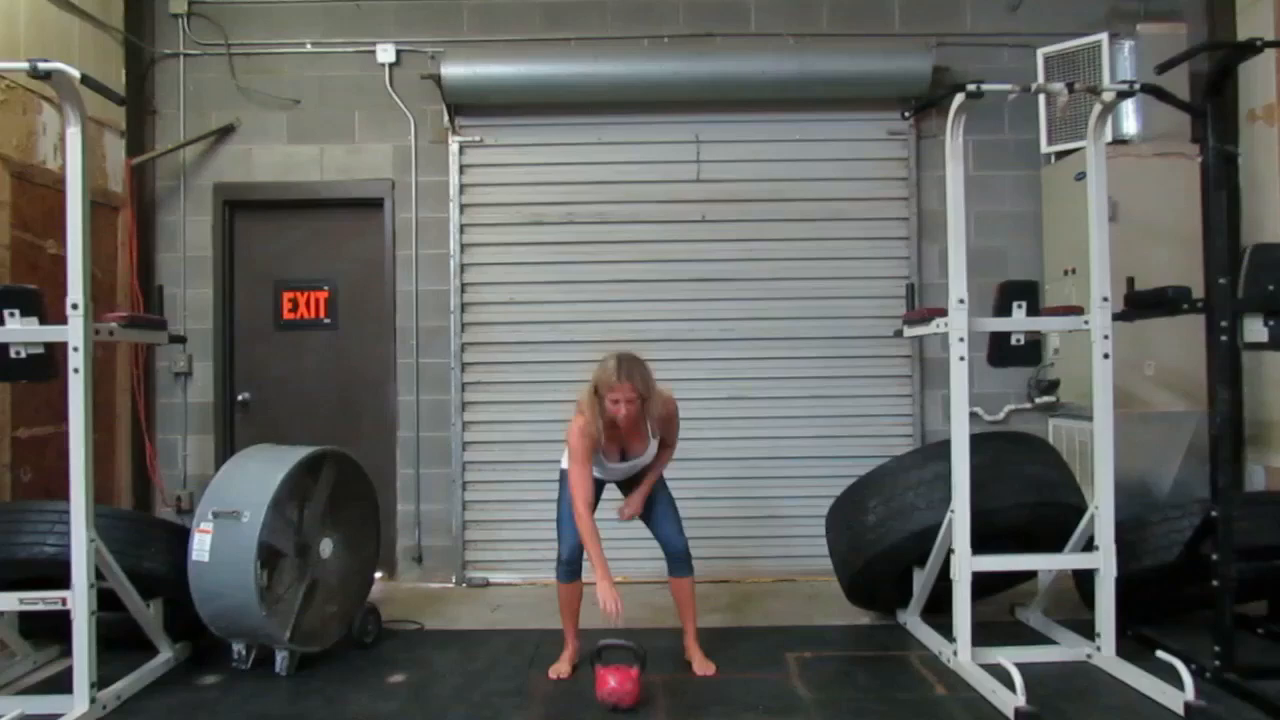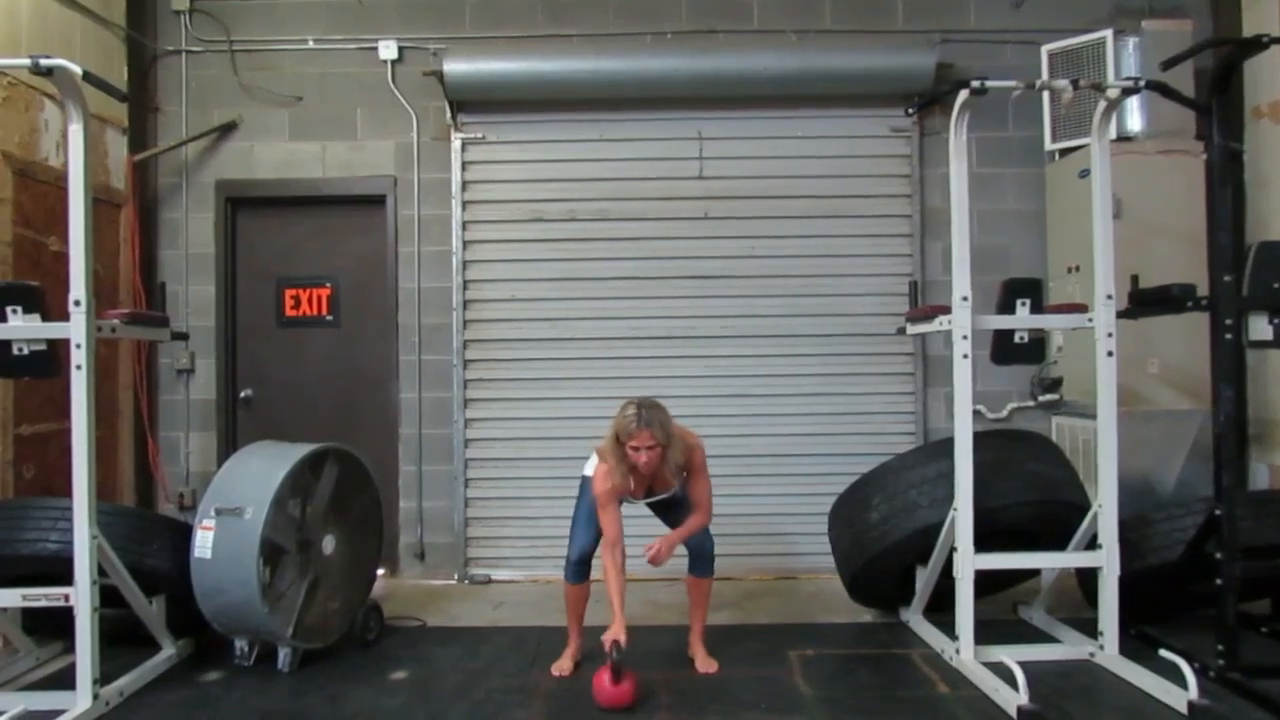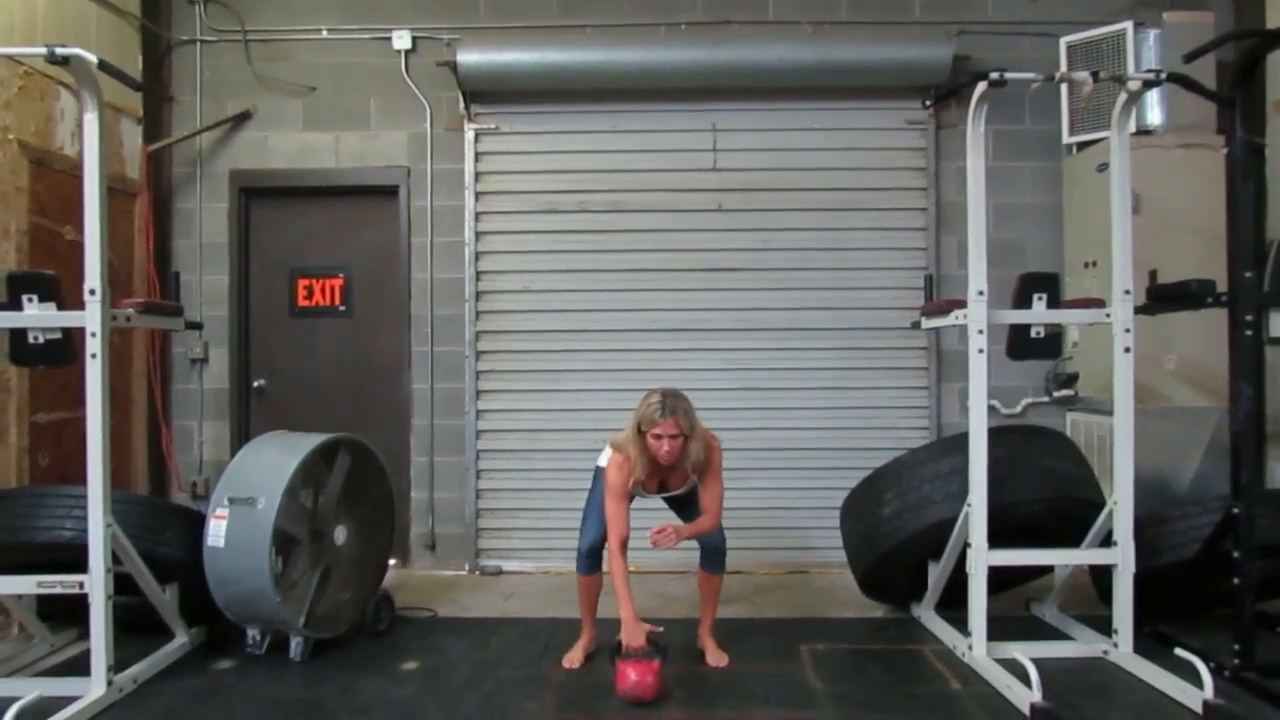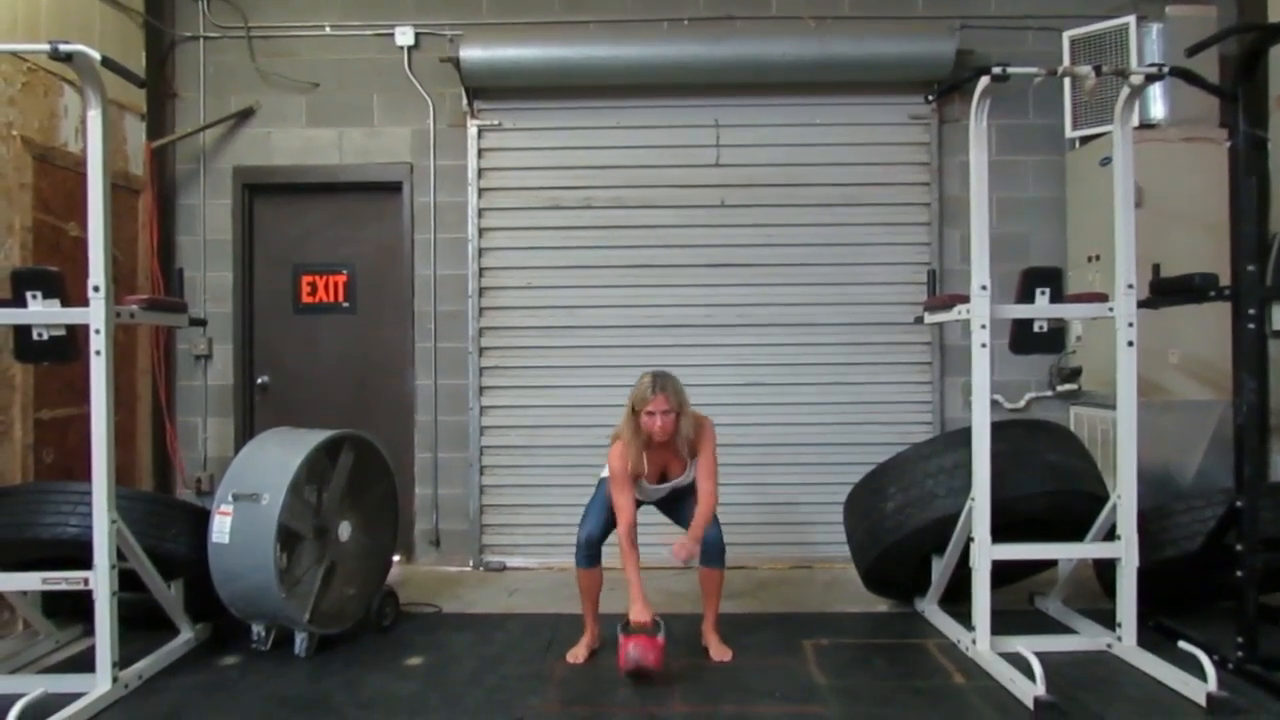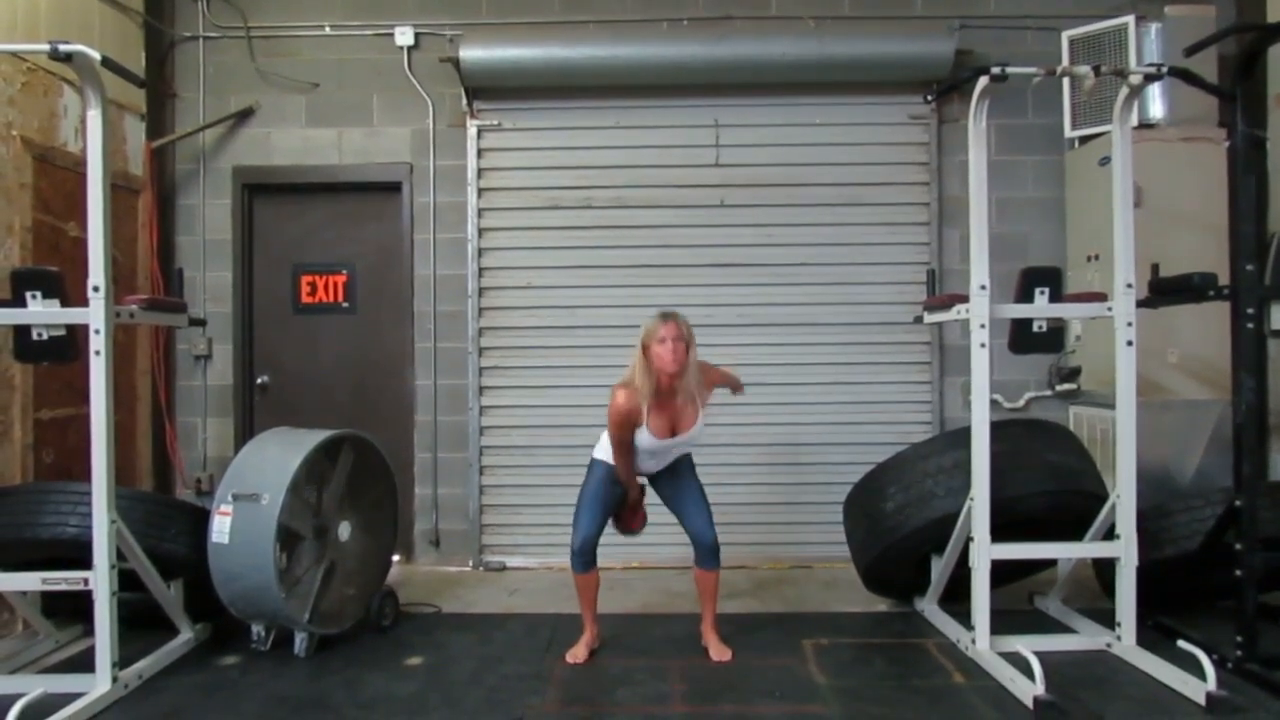
dt=0.7s
person 1, frame 1
left shoulder: (664, 408)
right shoulder: (584, 424)
left elbow: (667, 449)
right elbow: (581, 508)
left wrist: (642, 491)
right wrist: (602, 577)
left hip: (640, 471)
right hip: (588, 470)
left knee: (677, 547)
right knee: (569, 553)
left ankle: (692, 646)
right ankle: (570, 648)
person 1, frame 2
left shoulder: (689, 448)
right shoulder: (607, 470)
left elbow: (703, 511)
right elbow: (613, 549)
left wrist: (671, 539)
right wrist: (618, 620)
left hip: (666, 487)
right hip: (613, 482)
left knee: (703, 548)
right knee: (578, 555)
left ankle: (696, 643)
right ankle: (573, 646)
person 1, frame 3
left shoulder: (707, 449)
right shoulder: (622, 460)
left elbow: (712, 519)
right elbow: (617, 546)
left wrist: (682, 531)
right wrist: (629, 618)
left hip: (681, 485)
right hip: (619, 474)
left knee: (715, 544)
right knee: (589, 546)
left ankle: (706, 635)
right ankle: (587, 636)
person 1, frame 4
left shoulder: (700, 430)
right shoulder: (623, 448)
left elbow: (708, 496)
right elbow: (626, 529)
left wrist: (693, 539)
right wrist: (637, 600)
left hip: (677, 490)
right hip: (622, 486)
left knee: (712, 540)
right knee: (588, 539)
left ankle: (710, 631)
right ankle: (590, 633)
person 1, frame 5
left shoulder: (701, 378)
right shoulder: (626, 399)
left elbow: (725, 378)
right elbow: (622, 457)
left wrist: (736, 382)
right wrist: (631, 489)
left hip: (673, 463)
right hip: (614, 464)
left knee: (706, 540)
right knee: (583, 542)
left ankle: (709, 631)
right ankle: (590, 632)
